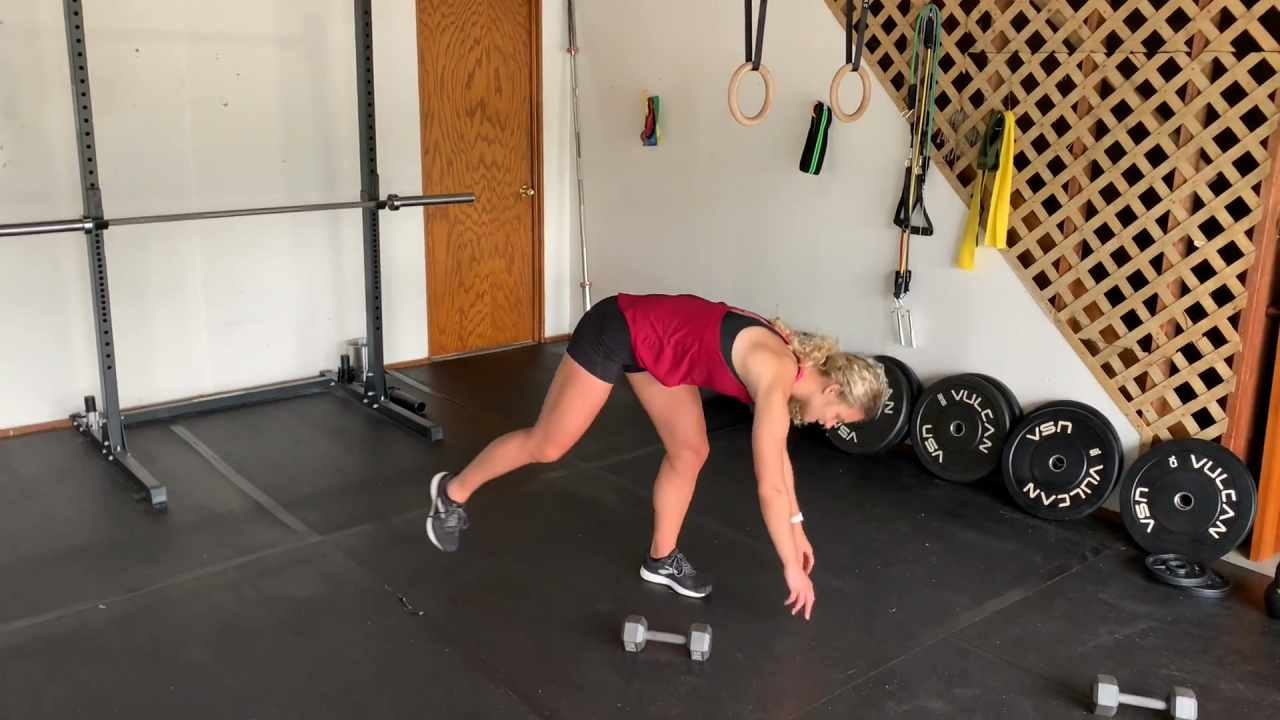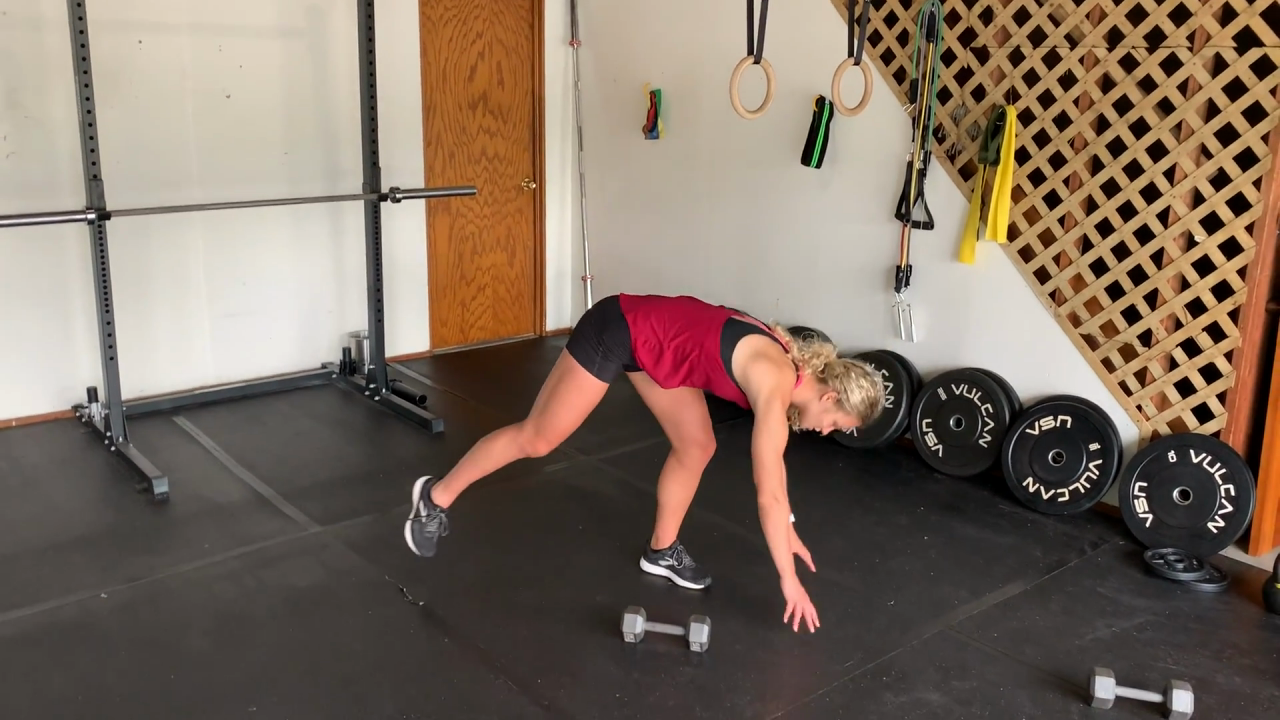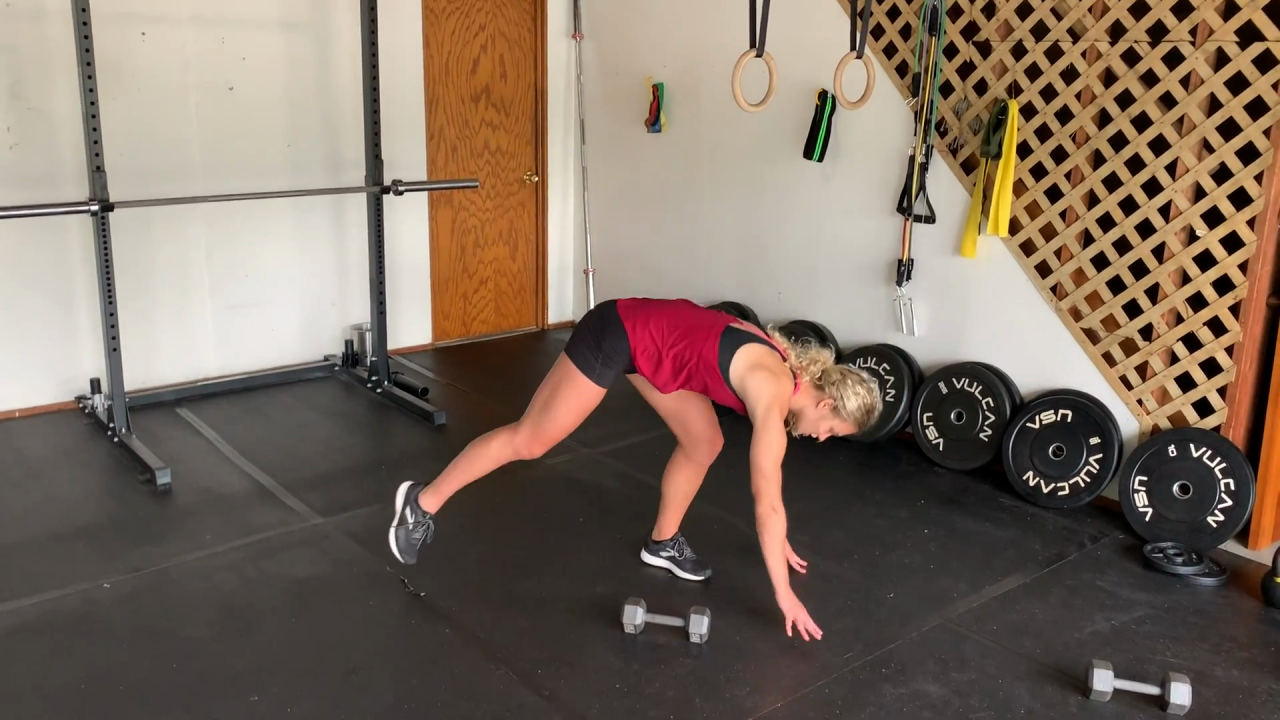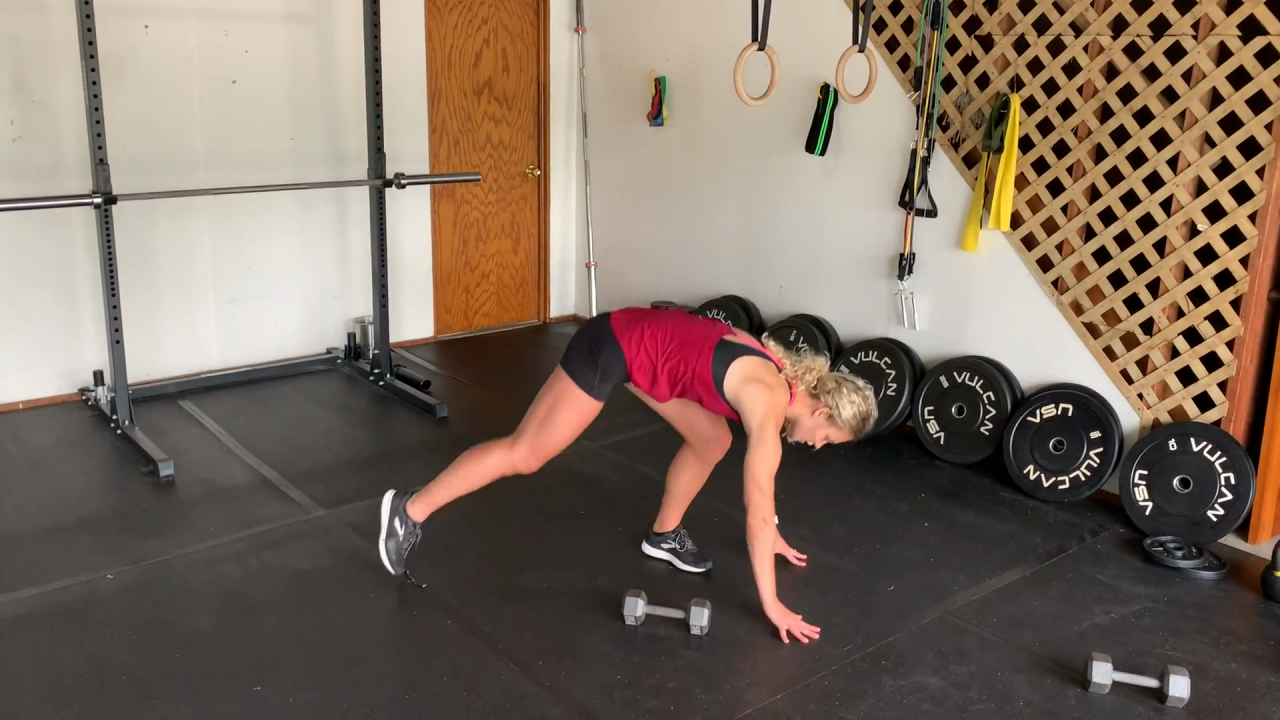
dt=0.1s
person 1, frame 1
left shoulder: (793, 367)
right shoulder: (778, 377)
left elbow: (778, 457)
right elbow: (769, 487)
left wrist: (796, 526)
right wrist: (793, 568)
left hip: (648, 342)
right hip: (616, 333)
left knee: (691, 450)
right knee: (547, 445)
left ankle: (661, 559)
right ankle: (454, 492)
person 1, frame 2
left shoulder: (794, 369)
right shoulder: (777, 385)
left elbow: (771, 460)
right elbow: (768, 494)
left wrist: (785, 529)
right wrist: (789, 580)
left hip: (649, 339)
right hip: (617, 331)
left knee: (697, 446)
right knee: (538, 437)
left ankle: (661, 550)
right ankle: (436, 497)
person 1, frame 3
left shoulder: (790, 375)
right shoulder: (776, 395)
left elbow: (766, 466)
right elbow: (766, 504)
left wrist: (777, 539)
right wrist: (784, 594)
left hip: (644, 339)
right hip: (615, 338)
left knee: (705, 441)
right knee: (530, 440)
left ankle: (662, 541)
right ankle: (423, 502)
person 1, frame 4
left shoulder: (786, 379)
right shoulder: (772, 401)
left elbow: (760, 463)
right elbow: (757, 515)
left wrist: (769, 534)
right wrist: (772, 604)
left hip: (635, 340)
right hip: (614, 349)
left knee: (712, 442)
right knee: (526, 451)
left ankle: (663, 535)
right ankle: (410, 509)
